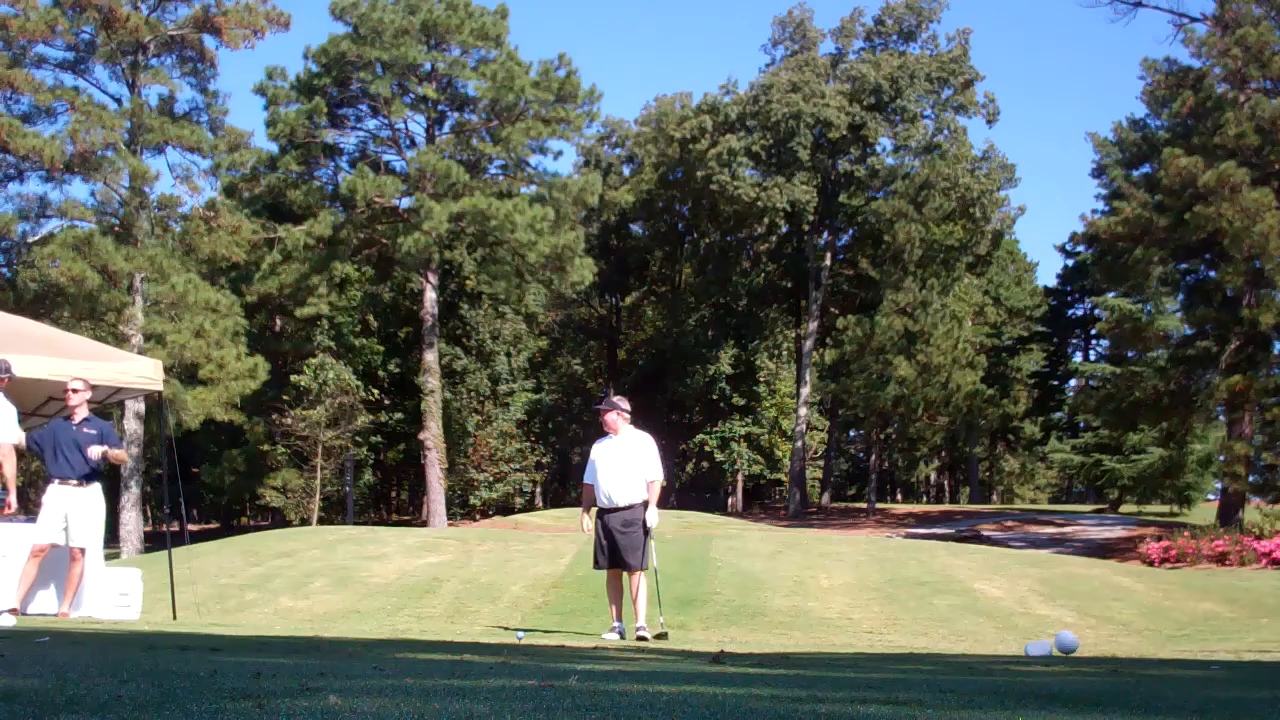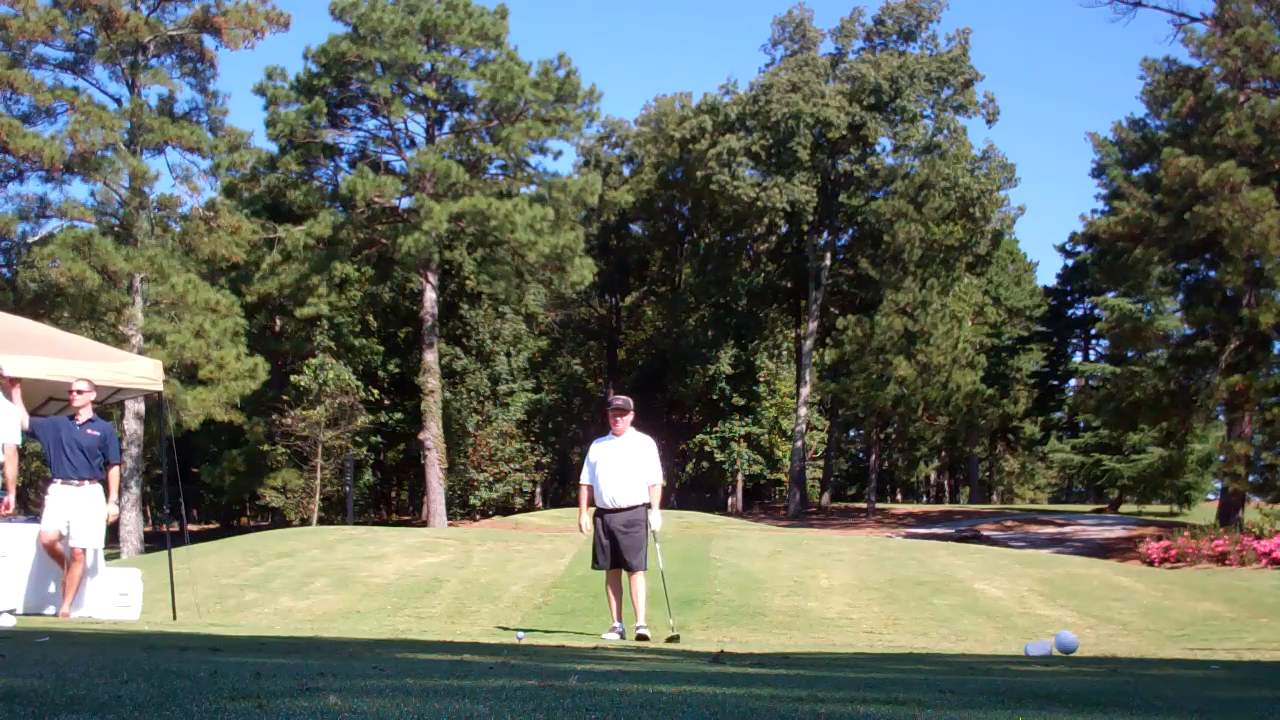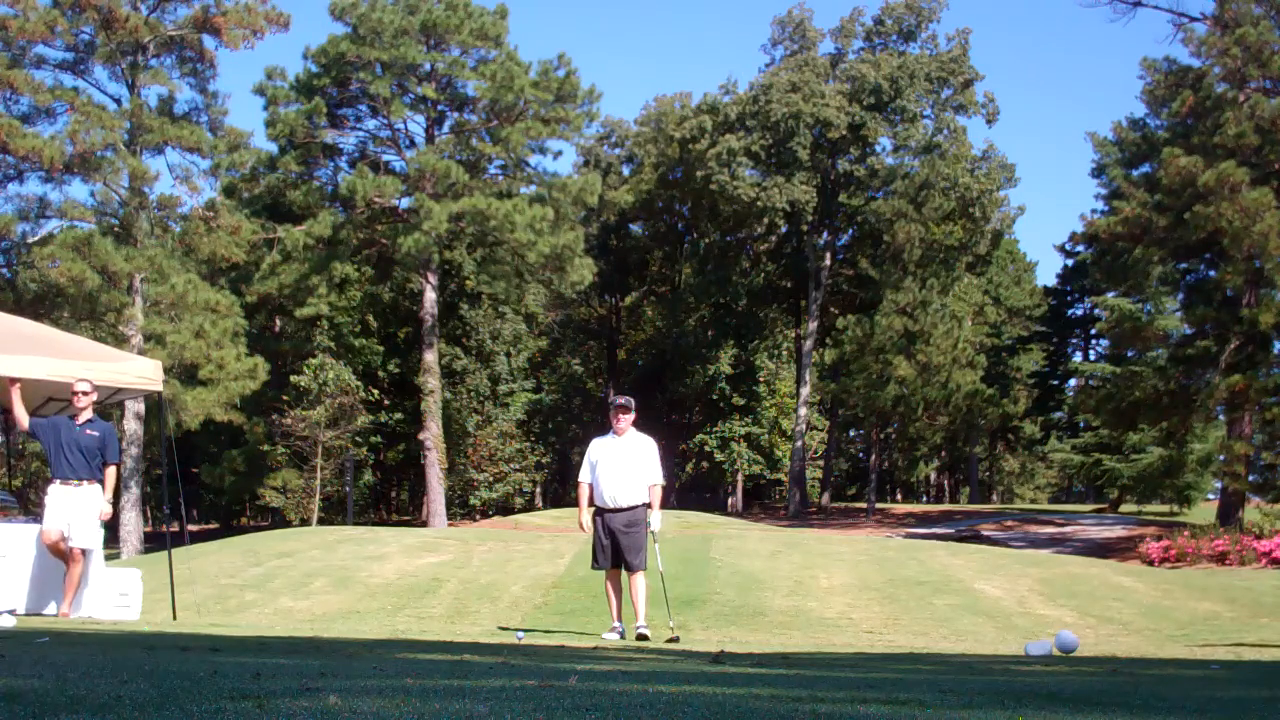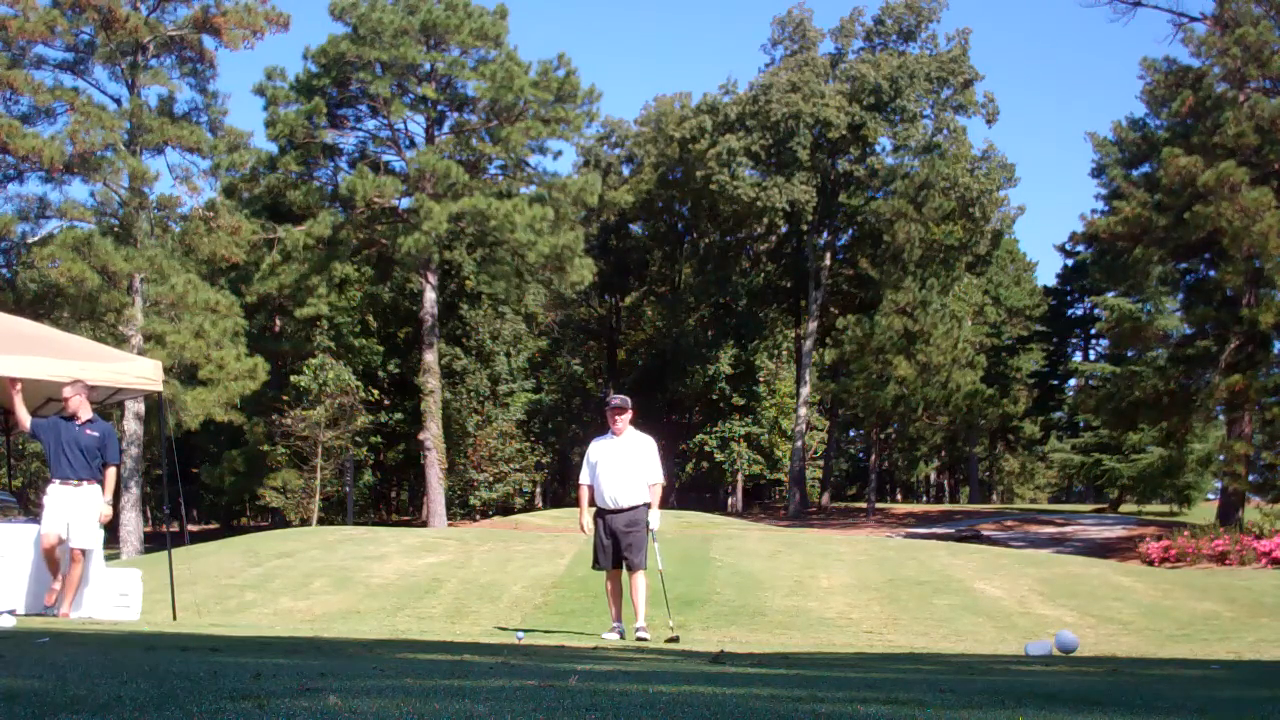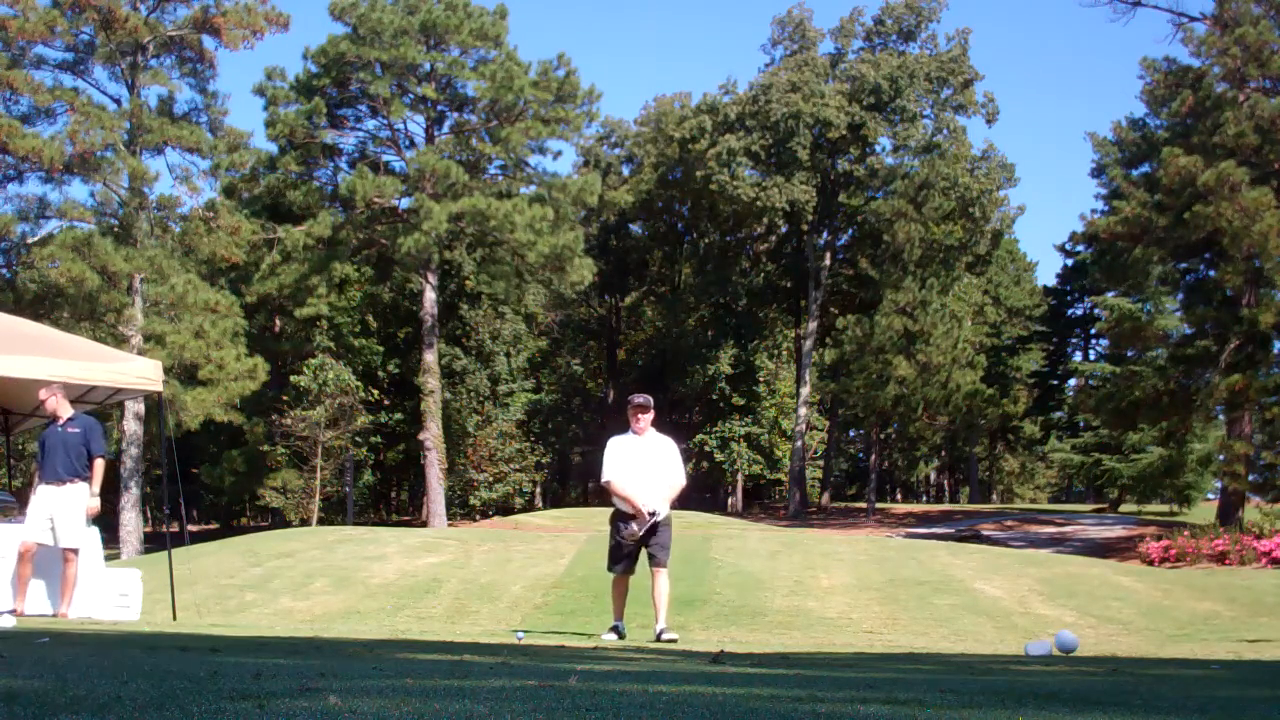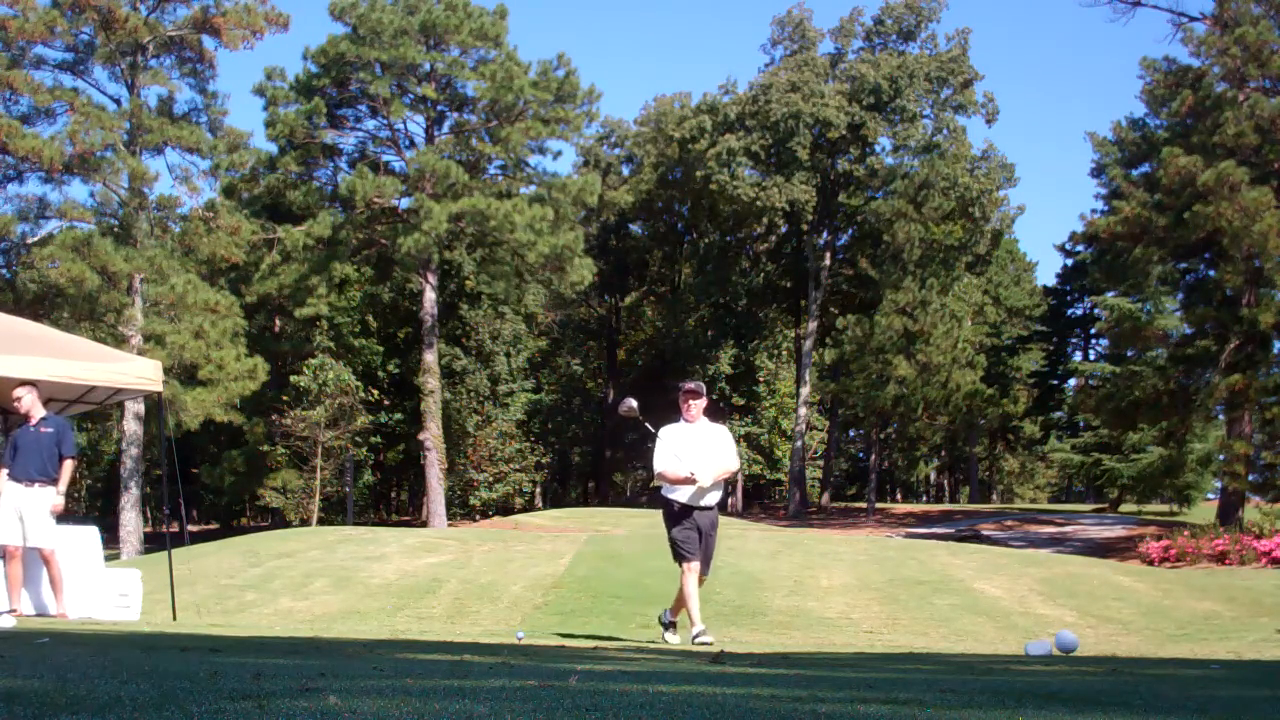
dt=0.7s
person 1, frame 1
left shoulder: (643, 441)
right shoulder: (599, 445)
left elbow: (655, 477)
right elbow: (589, 483)
left wrist: (652, 507)
right wrist: (585, 512)
left hip: (632, 513)
right hip: (604, 515)
left knee: (635, 570)
right knee: (612, 571)
left ankle: (640, 624)
right ankle: (617, 625)
person 1, frame 2
left shoulder: (645, 443)
right shoulder: (597, 445)
left elbow: (654, 480)
right elbow: (586, 482)
left wrist: (655, 510)
right wrist: (583, 513)
left hip: (633, 514)
right hip: (603, 515)
left knee: (635, 570)
right knee: (611, 571)
left ankle: (640, 624)
right ankle: (617, 625)
person 1, frame 3
left shoulder: (646, 443)
right shoulder: (597, 444)
left elbow: (655, 481)
right elbow: (585, 481)
left wrist: (656, 511)
right wrist: (583, 511)
left hip: (633, 514)
right hip: (603, 515)
left knee: (636, 570)
right knee: (611, 571)
left ankle: (641, 623)
right ankle: (617, 625)
person 1, frame 4
left shoulder: (645, 442)
right shoulder: (596, 445)
left elbow: (655, 480)
right elbow: (586, 482)
left wrist: (654, 509)
right wrist: (584, 512)
left hip: (635, 514)
right hip: (604, 516)
left knee: (636, 569)
right knee: (611, 571)
left ankle: (640, 624)
right ankle: (617, 625)
person 1, frame 5
left shoulder: (666, 444)
right shoulder: (616, 443)
left elbow: (678, 479)
right elbow: (610, 480)
left wrist: (666, 502)
right wrist: (634, 501)
left hip: (658, 518)
right hip: (625, 518)
left knee: (660, 569)
right knee: (621, 574)
left ankle: (662, 626)
right ankle: (617, 624)
person 1, frame 6
left shoulder: (720, 432)
right shoulder: (668, 433)
left elbow: (732, 464)
right elbow: (660, 471)
left wrist: (711, 476)
right wrist: (686, 479)
left hip: (709, 511)
right hip: (678, 508)
left knee: (698, 570)
right knee: (690, 566)
left ankle: (669, 616)
right ankle: (697, 628)
person 2, frame 1
left shoulder: (101, 427)
right shoulder: (55, 426)
left elbow: (122, 457)
right elbow: (25, 441)
left wrist: (105, 449)
left hip: (86, 494)
right hip: (57, 492)
left knee: (77, 553)
right knee: (38, 548)
left ankle: (65, 608)
right ankle: (15, 603)
person 2, frame 2
left shoulder: (104, 429)
right shoulder: (56, 424)
left elbow: (113, 467)
right elbow: (24, 423)
left wrist: (113, 501)
right wrist: (15, 391)
left hip: (88, 493)
right hip: (59, 491)
left knee: (78, 552)
right knee: (47, 538)
left ankle: (65, 608)
right ankle: (65, 569)
person 2, frame 3
left shoulder: (105, 429)
right shoulder: (56, 424)
left elbow: (111, 467)
right elbow: (24, 424)
left wrist: (107, 500)
right wrist: (15, 391)
left hip: (88, 493)
right hip: (59, 491)
left knee: (77, 552)
right knee: (50, 538)
left ankle: (65, 608)
right ankle: (69, 565)
person 2, frame 4
left shoulder: (104, 429)
right shoulder: (57, 424)
left elbow: (111, 468)
right elbow: (26, 424)
left wrist: (107, 501)
right wrist: (17, 394)
left hip: (87, 494)
right hip: (58, 491)
left knee: (77, 554)
right knee: (48, 542)
left ankle: (65, 609)
right ankle: (57, 579)
person 2, frame 5
left shoulder: (88, 424)
right shoulder: (47, 431)
left elbow: (98, 460)
right elbow: (41, 467)
left wrist: (94, 494)
right wrist: (33, 493)
left hip: (73, 492)
right hip: (44, 492)
left knee: (69, 554)
right knee: (25, 549)
left ankle: (63, 609)
right ankle: (18, 605)
person 2, frame 6
left shoulder: (59, 425)
left elbow: (68, 460)
left wrist: (60, 492)
left hip: (42, 493)
left knee: (47, 552)
left ankle: (61, 607)
